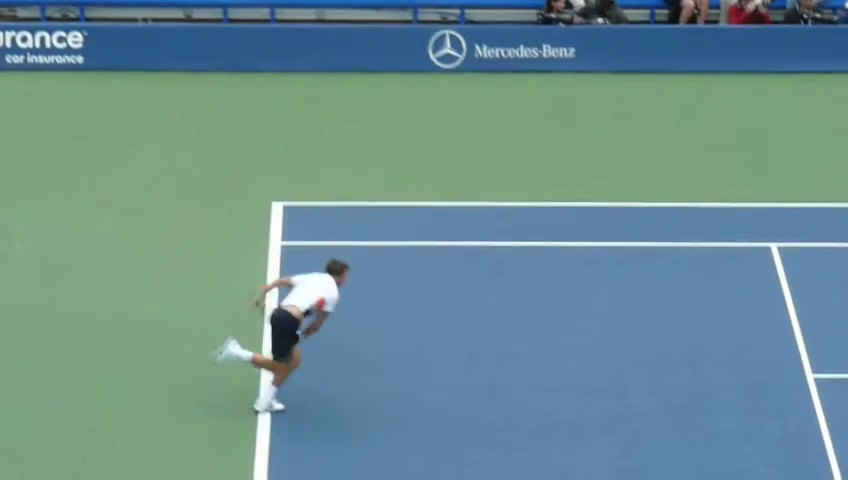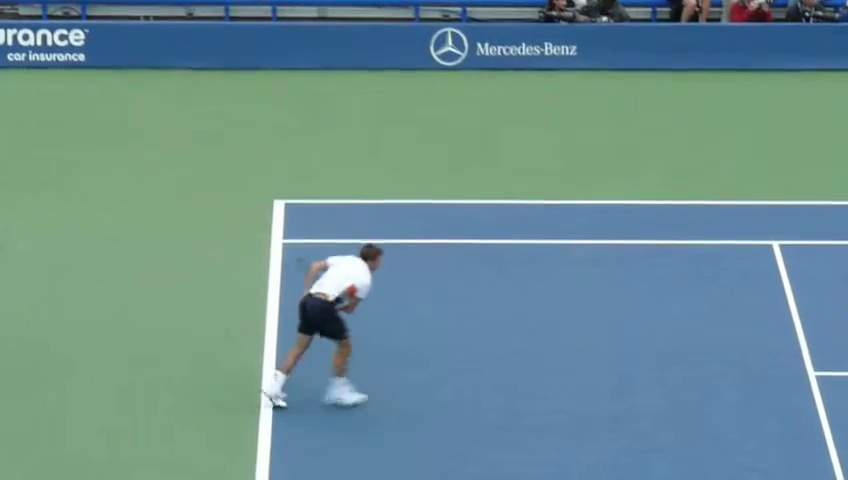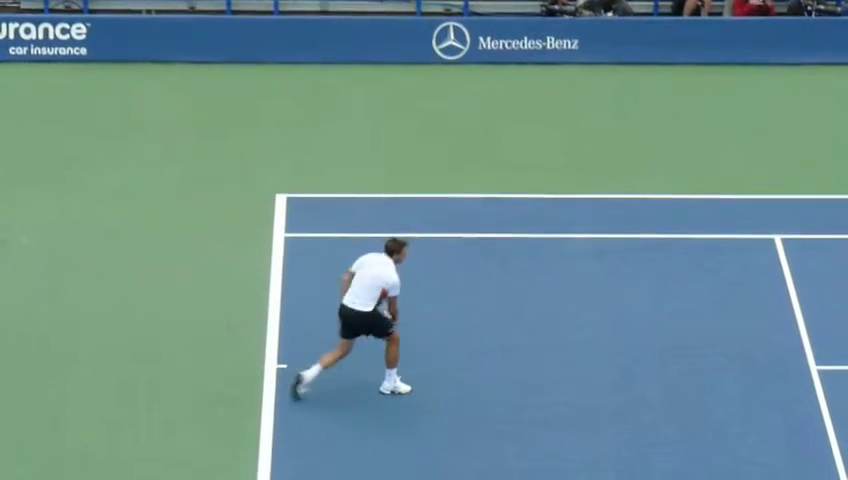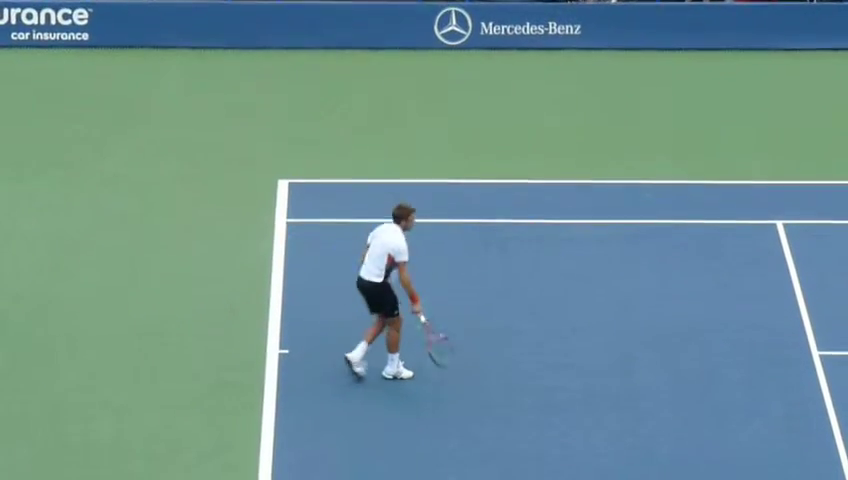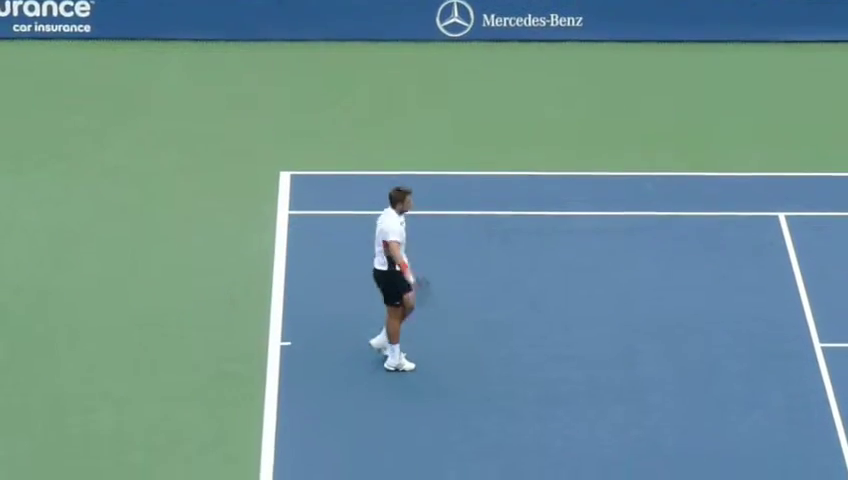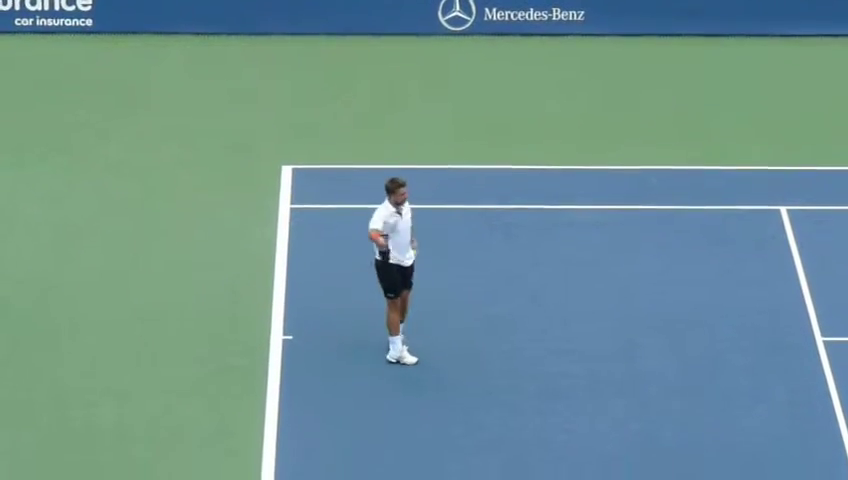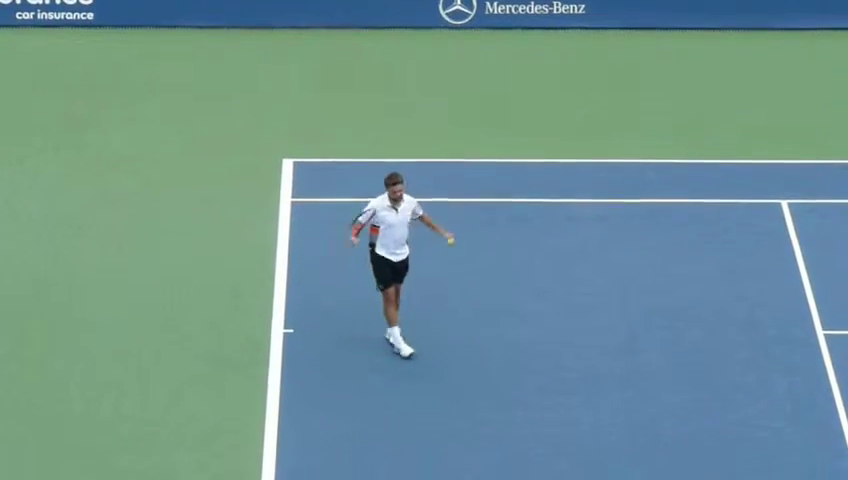
dt=0.2s
person 1, frame 1
left shoulder: (312, 277)
right shoulder: (332, 292)
left elbow: (280, 281)
right elbow: (318, 323)
left wrist: (262, 295)
right wrist: (303, 334)
left hip: (280, 314)
right hip: (286, 320)
left knee: (294, 360)
right knee: (277, 367)
left ankle: (265, 400)
right ankle: (236, 351)
person 1, frame 2
left shoulder: (343, 260)
right shoulder: (365, 279)
left elbow: (315, 266)
right elbow: (350, 308)
left wrist: (308, 289)
left hip: (308, 301)
right hip: (324, 308)
left knee: (300, 347)
right knee: (345, 346)
left ankle: (274, 388)
right ankle: (339, 392)
person 1, frame 3
left shoulder: (368, 258)
right shoulder: (393, 278)
left elbow: (346, 280)
right elbow: (392, 308)
right wrist: (394, 320)
left hip: (345, 309)
right hip: (364, 315)
left knee: (342, 350)
right knee: (394, 339)
left ankle: (308, 376)
right ankle: (391, 383)
person 1, frame 4
left shoulder: (380, 229)
right shoulder: (399, 243)
left elbow: (365, 256)
right elbow: (403, 276)
right wrist: (415, 301)
left hip: (363, 280)
right hip: (377, 285)
left knee: (383, 321)
right knee: (395, 324)
left ankle: (356, 355)
right ankle: (393, 368)
person 1, frame 5
left shoulder: (388, 215)
right shoulder: (392, 223)
right elbow: (394, 249)
right wrist: (406, 270)
left hip: (387, 269)
right hip: (388, 272)
left knee: (409, 305)
right knee: (395, 313)
left ankle: (381, 341)
right ankle: (394, 360)
person 1, frame 6
left shoulder: (405, 206)
right shoulder: (382, 213)
right elbow: (372, 233)
left wrist: (413, 242)
right wrist: (380, 242)
left hip: (406, 262)
right hip: (388, 264)
left knee: (403, 302)
right knee: (394, 305)
left ankle: (396, 339)
right ankle: (396, 351)
person 1, frame 7
left shoulder: (411, 202)
right shoulder: (376, 206)
left elbow: (424, 217)
right elbow: (358, 224)
left wrist: (443, 232)
right wrist: (354, 236)
left hip: (402, 256)
right hip: (381, 257)
left knee: (395, 295)
right knee: (389, 297)
left ankle: (392, 333)
right ankle: (397, 341)
